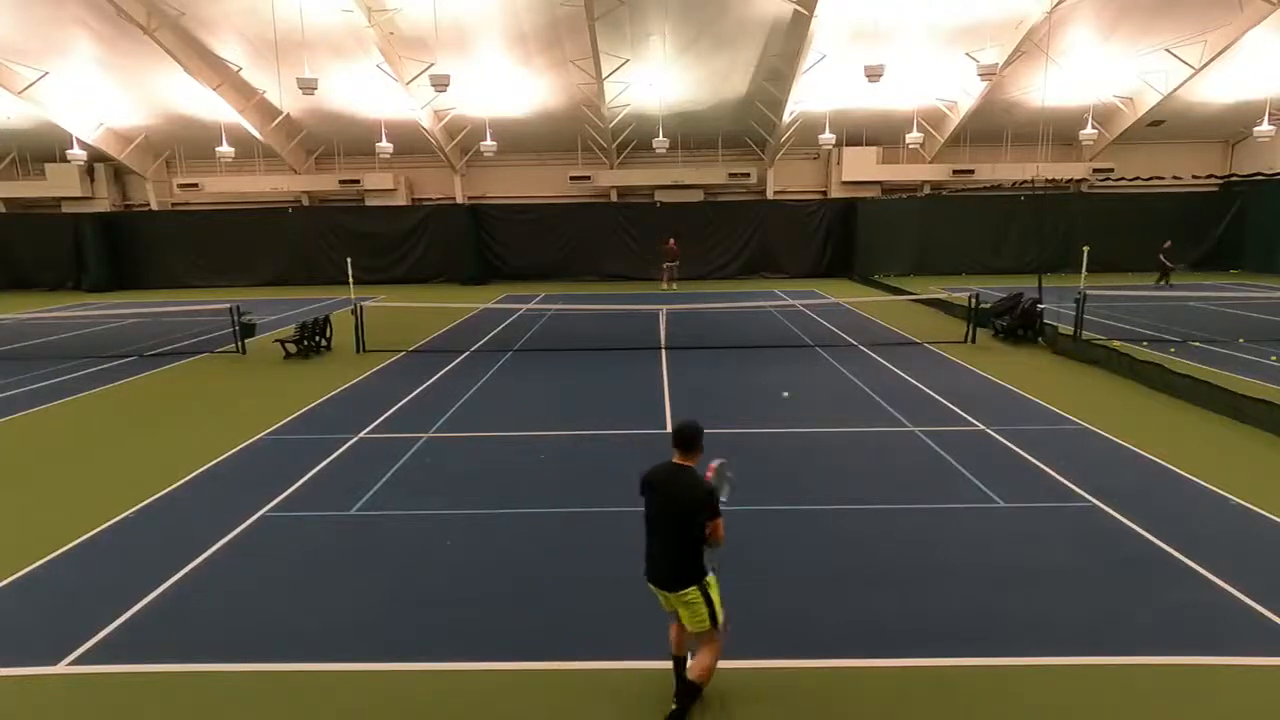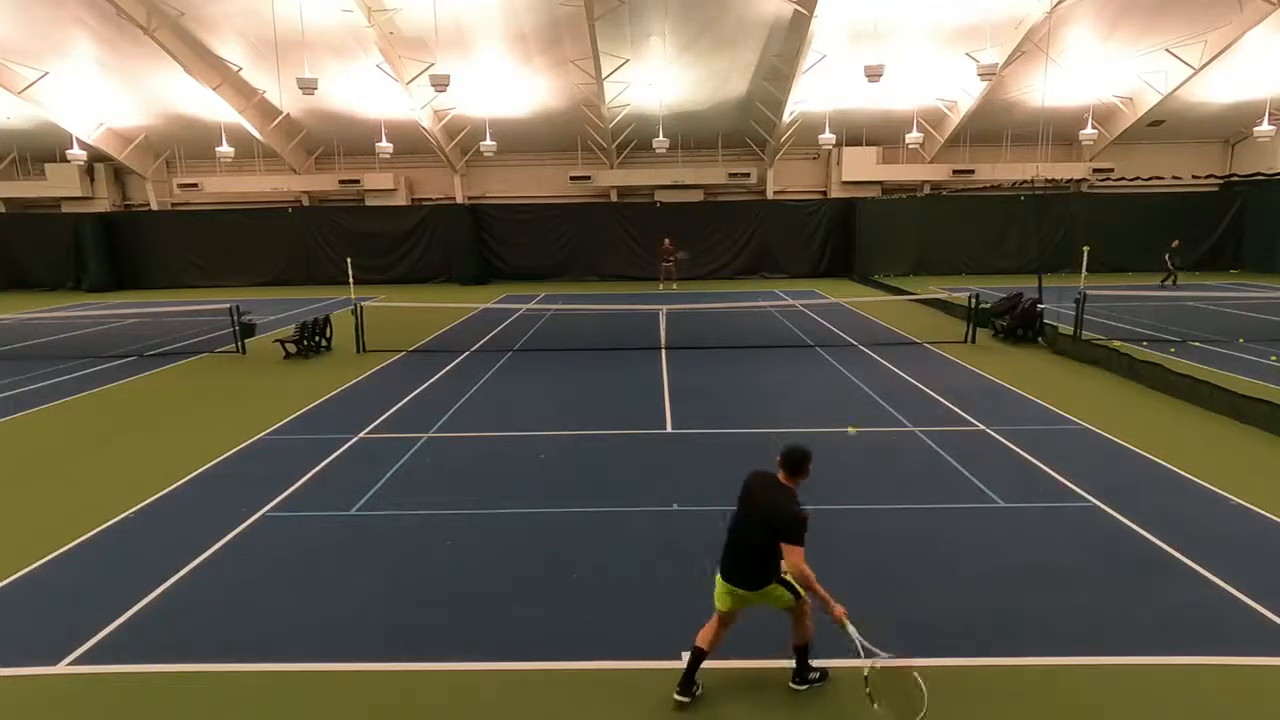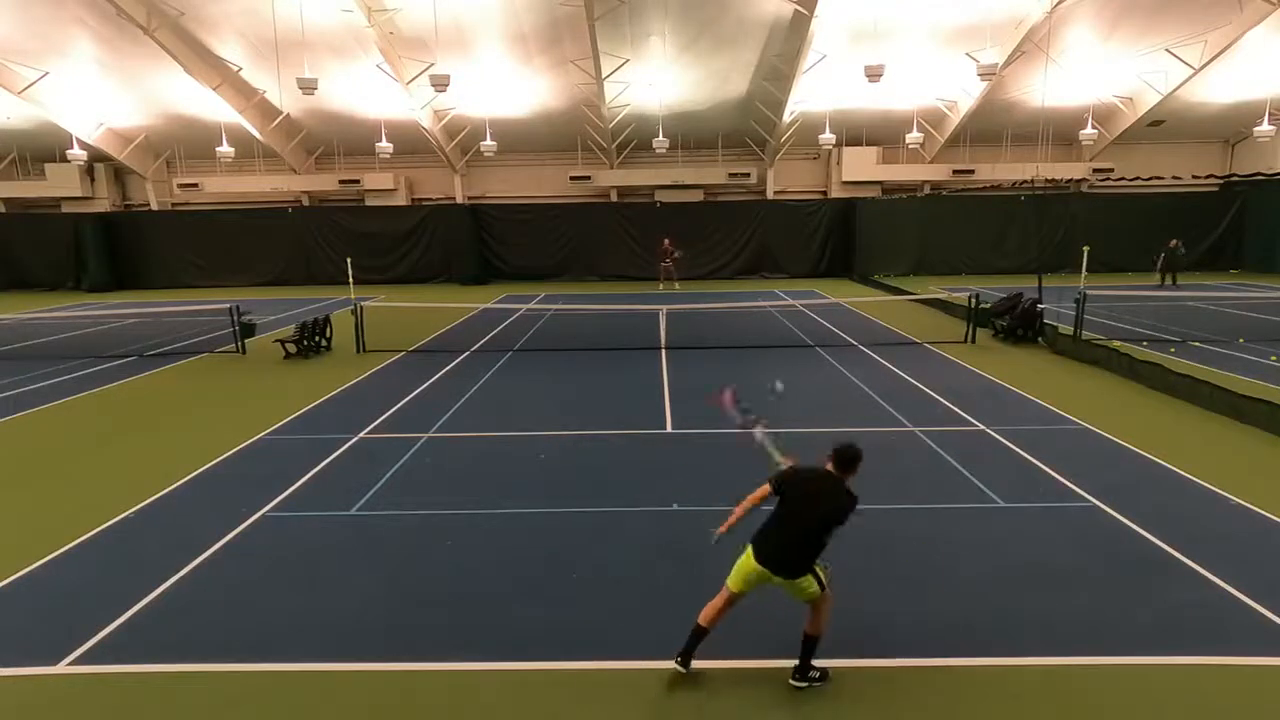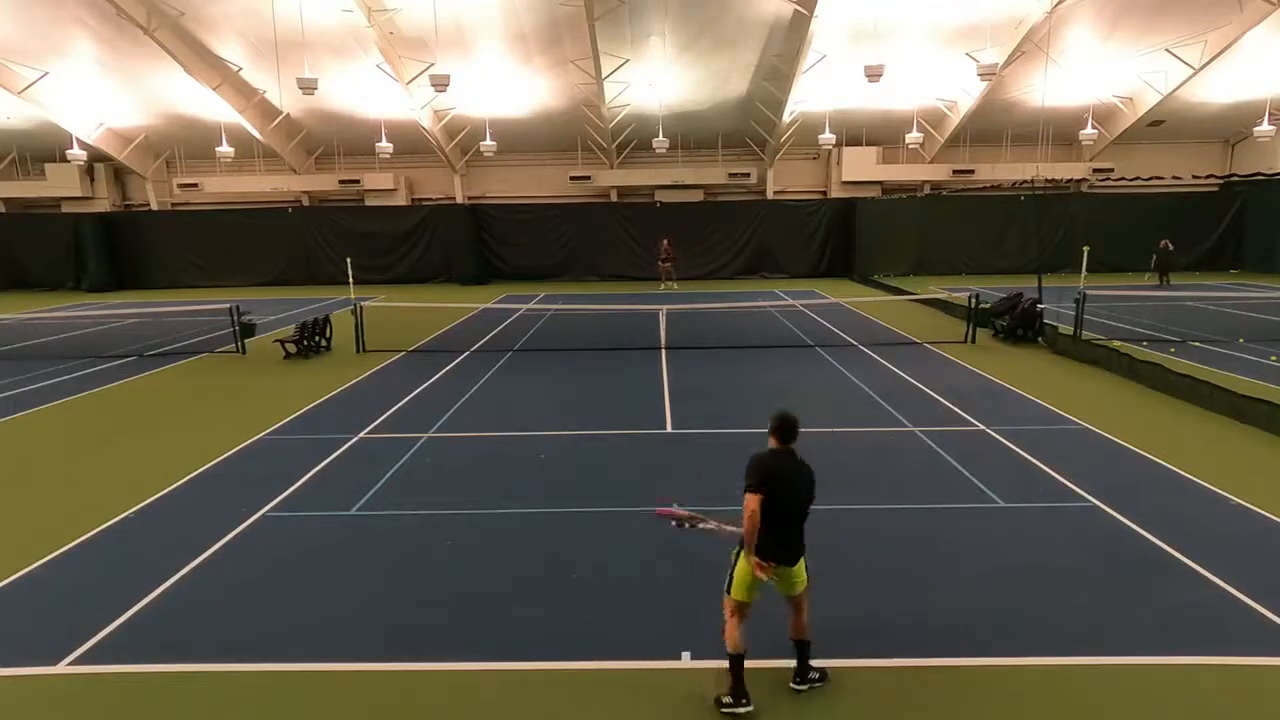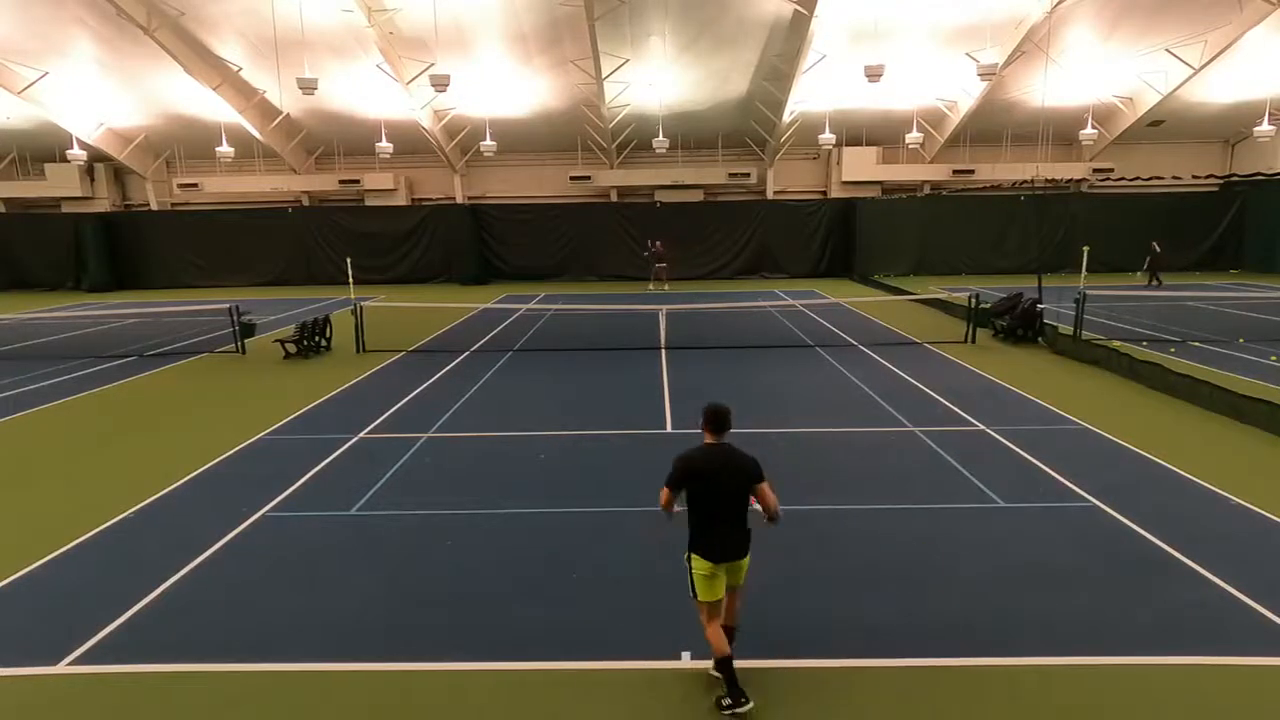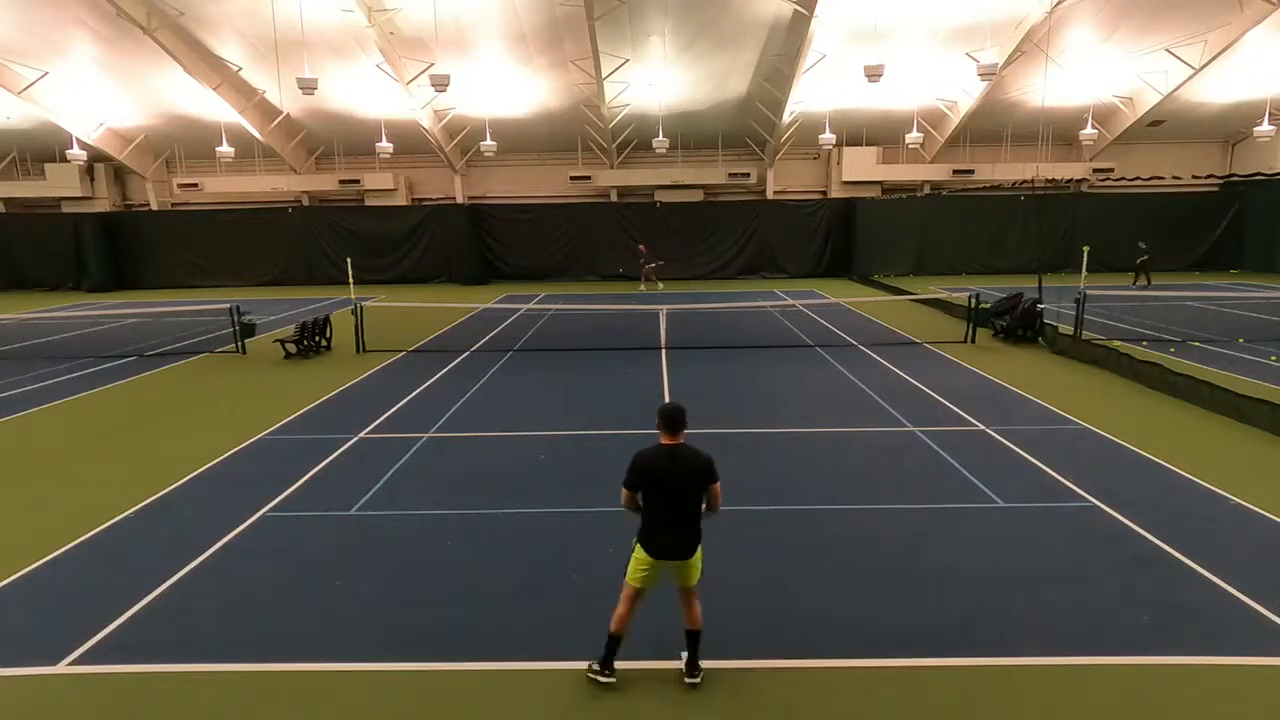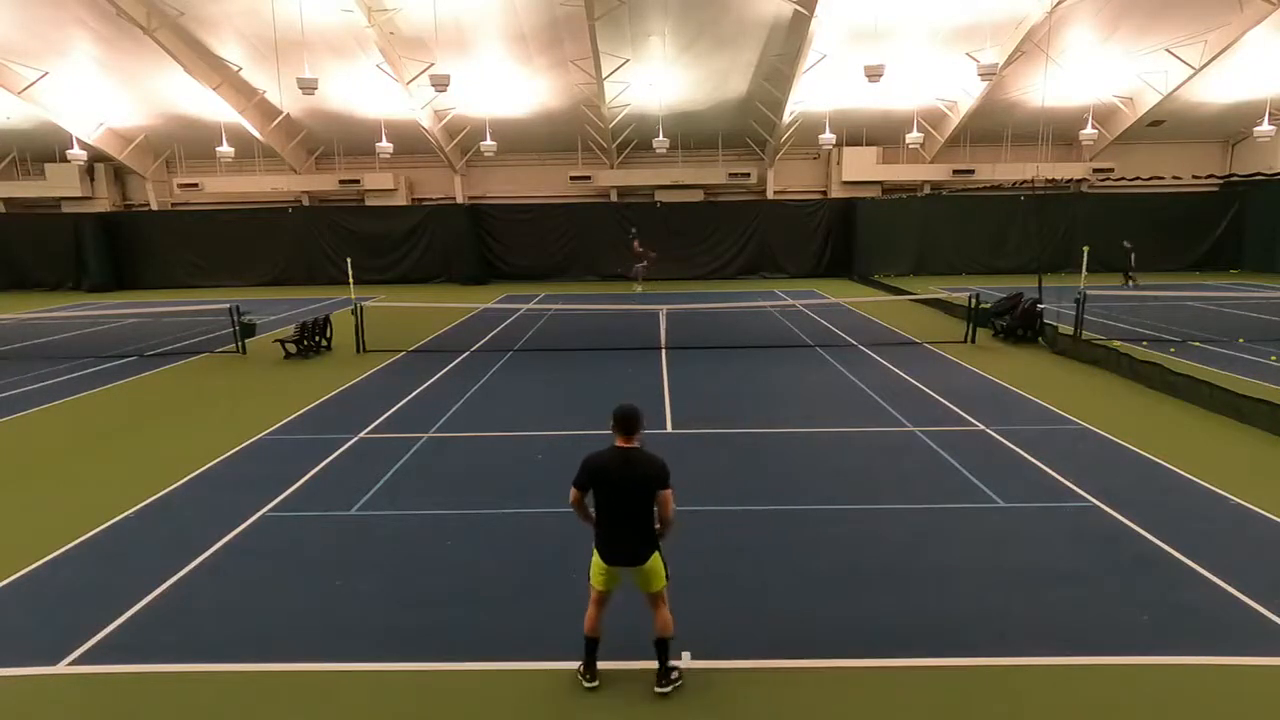
dt=0.4s
person 1, frame 1
left shoulder: (651, 476)
right shoulder: (702, 491)
right elbow: (715, 538)
left hip: (655, 574)
right hip: (688, 580)
left knee: (681, 621)
right knee: (710, 647)
left ankle: (682, 692)
person 1, frame 2
left shoulder: (757, 479)
right shoulder: (792, 513)
right elbow: (796, 567)
right wrist: (830, 604)
left hip: (728, 570)
right hip: (761, 580)
left knee: (720, 621)
right knee: (802, 610)
left ankle: (685, 685)
right ankle: (802, 673)
person 1, frame 3
left shoulder: (798, 475)
right shoulder: (848, 501)
left elbow: (759, 495)
left wrist: (731, 519)
left hip: (760, 554)
right hip: (796, 568)
left knee: (725, 600)
right knee: (821, 602)
left ankle: (684, 657)
right ankle: (803, 670)
person 1, frame 4
left shoulder: (760, 463)
right shoulder: (806, 471)
left elbow: (752, 511)
left wrist: (749, 553)
left hip: (759, 554)
right hip: (792, 554)
left knee: (733, 615)
right knee: (798, 606)
left ankle: (738, 694)
right ankle: (803, 673)
person 1, frame 5
left shoulder: (687, 460)
right shoulder: (747, 462)
left elbow: (665, 503)
right elbow: (771, 507)
left wrist: (672, 512)
right wrist: (772, 516)
left hip: (704, 552)
right hip: (739, 548)
left knee: (710, 620)
right knee: (732, 597)
left ankle: (736, 695)
right ankle: (722, 664)
person 1, frame 6
left shoulder: (643, 459)
right shoulder: (703, 461)
left elbow: (627, 502)
right elbow: (715, 505)
left hip: (650, 546)
right hip: (688, 546)
left knee: (627, 602)
right knee: (690, 599)
left ankle: (606, 665)
right ankle: (693, 666)
person 1, frame 7
left shoulder: (594, 462)
right shoulder: (656, 466)
left elbow: (575, 501)
right elbow: (667, 516)
right wrist: (659, 533)
left hip: (607, 549)
right hip: (644, 550)
left knee: (597, 604)
right knee: (660, 605)
left ankle: (589, 669)
right ankle: (664, 673)
